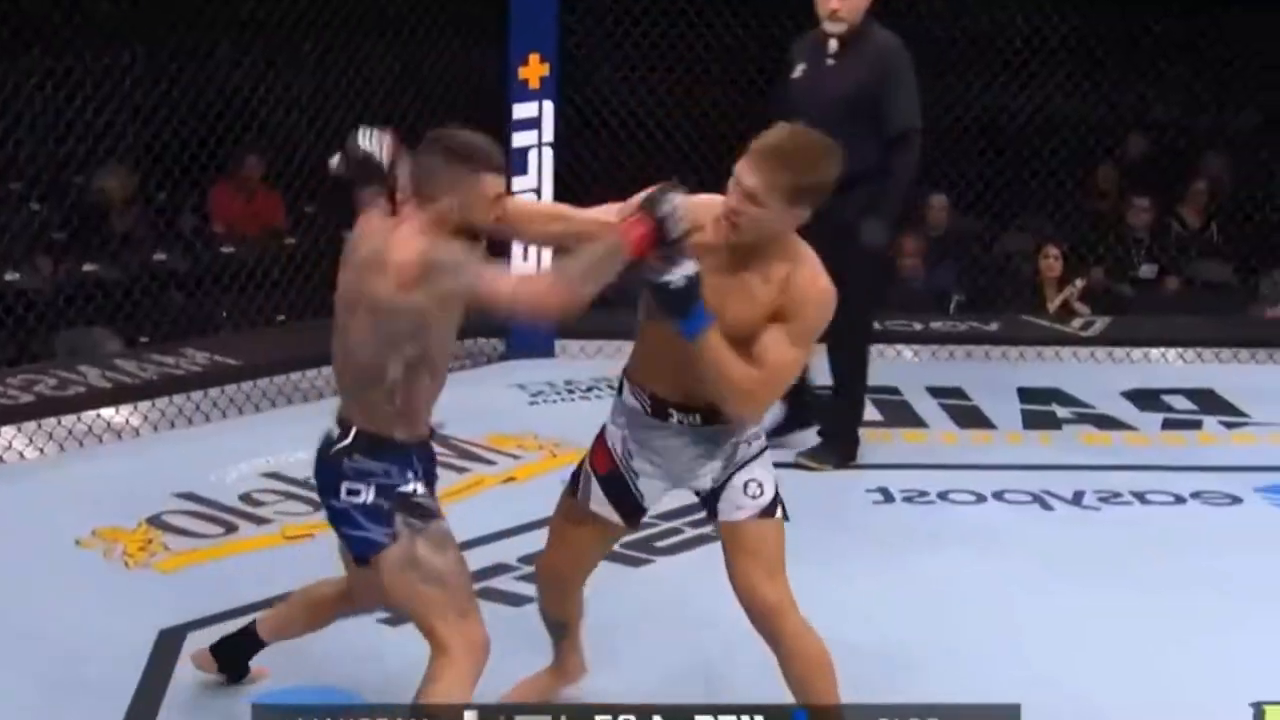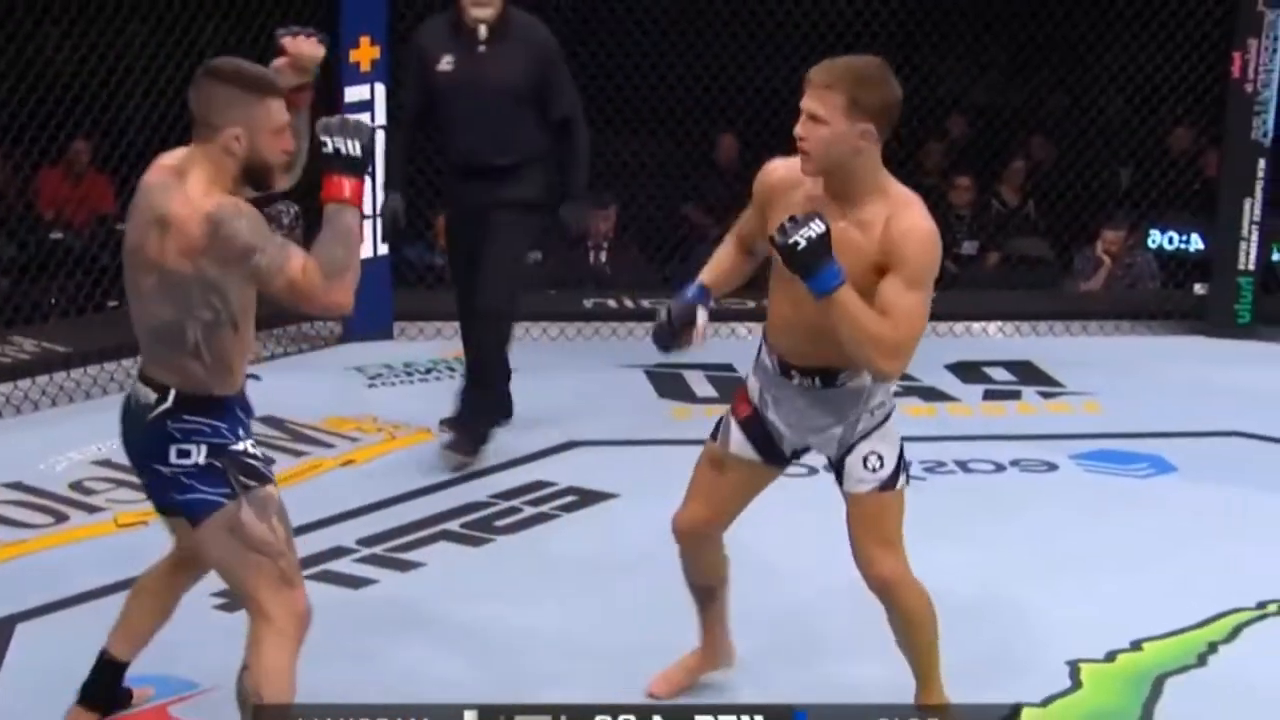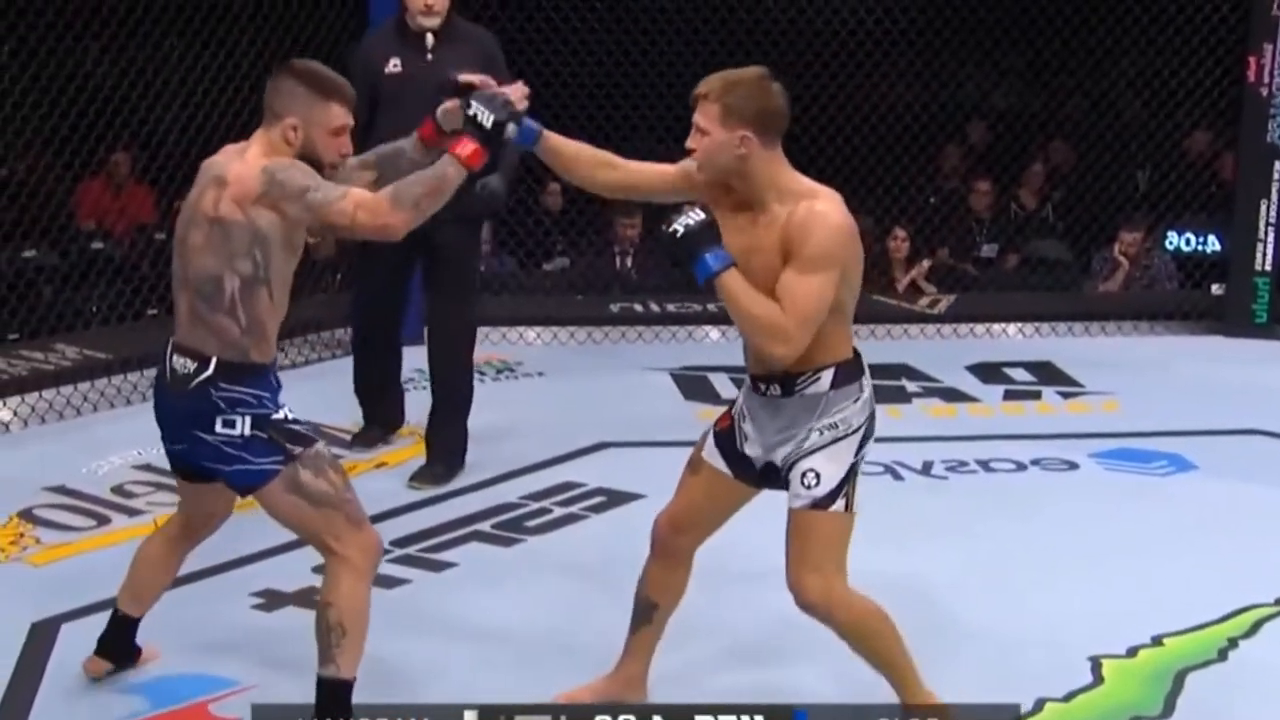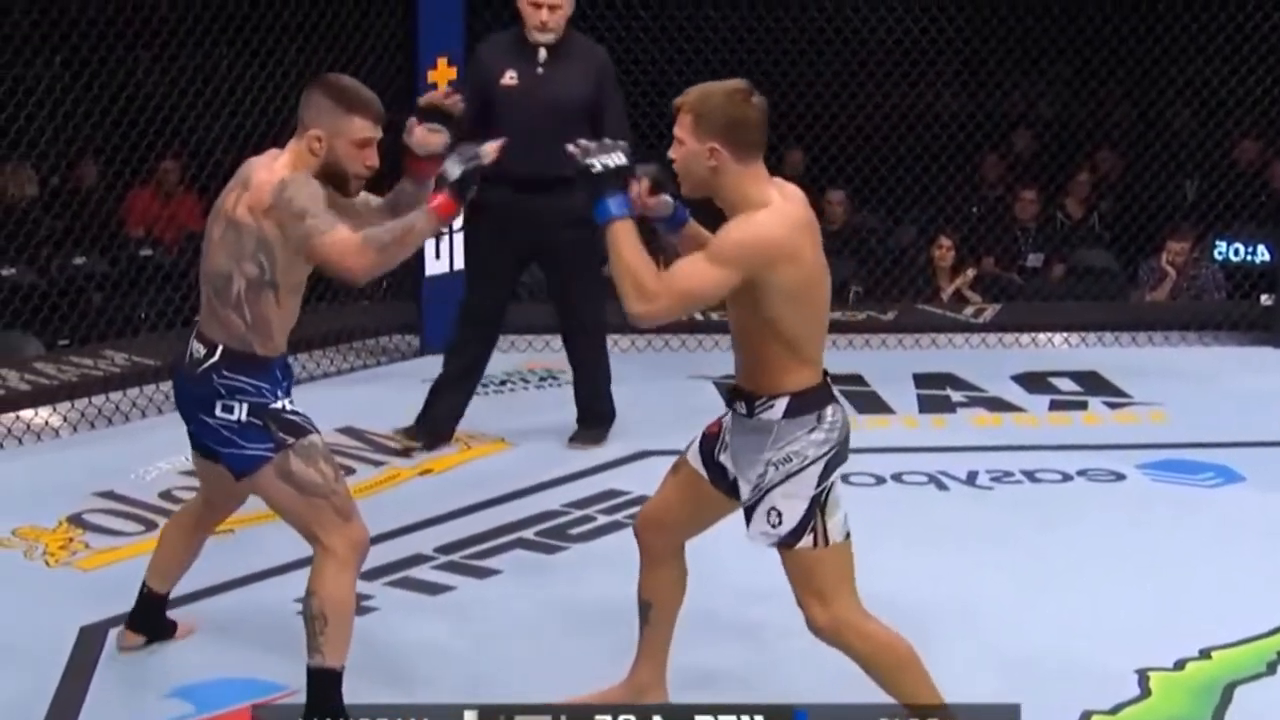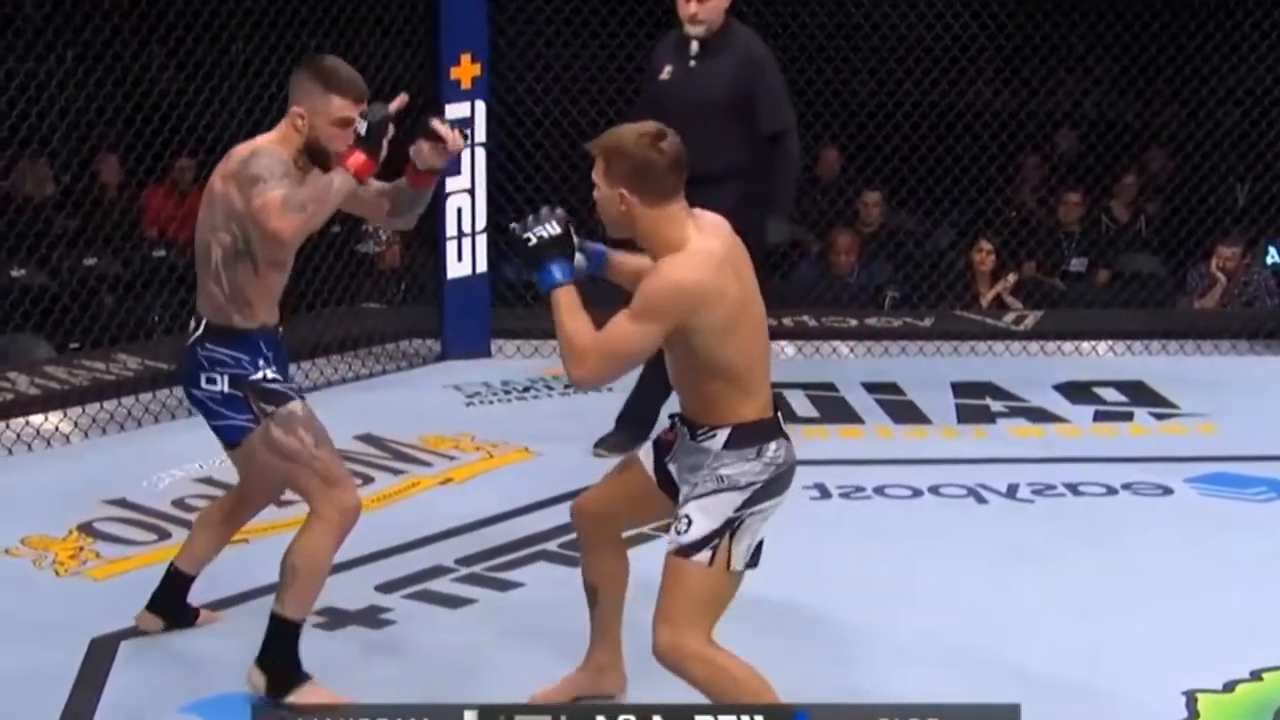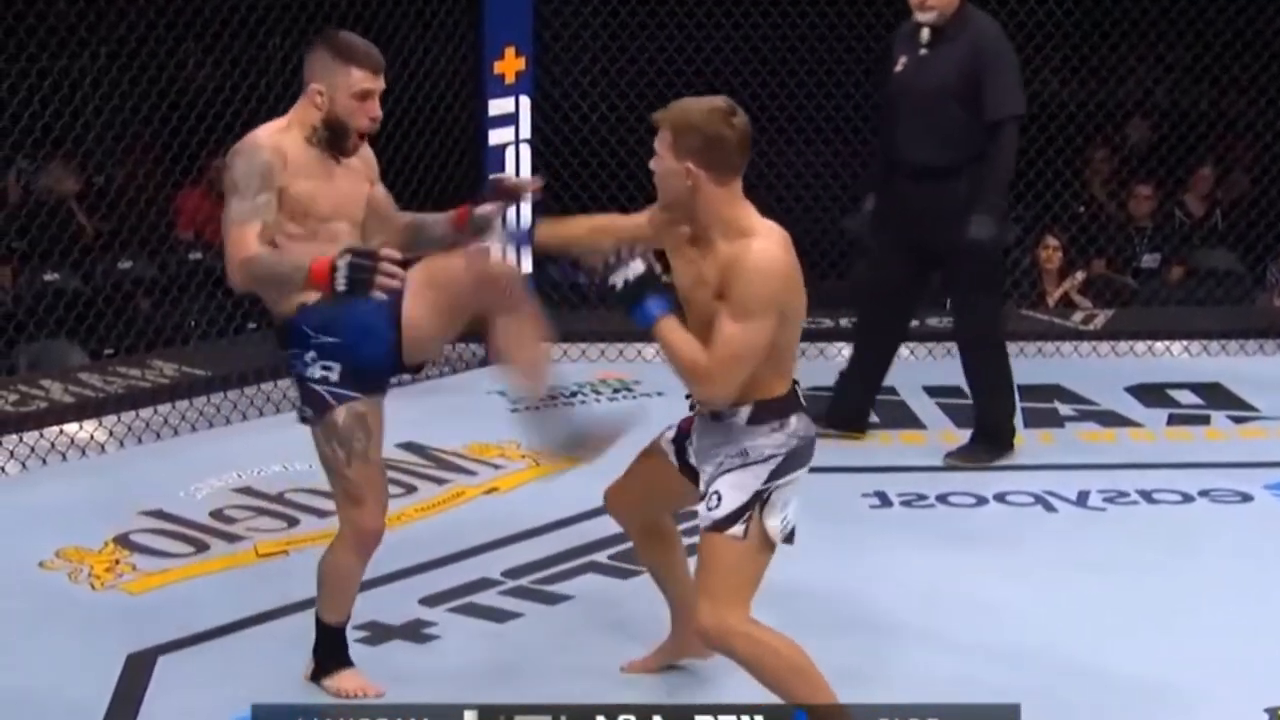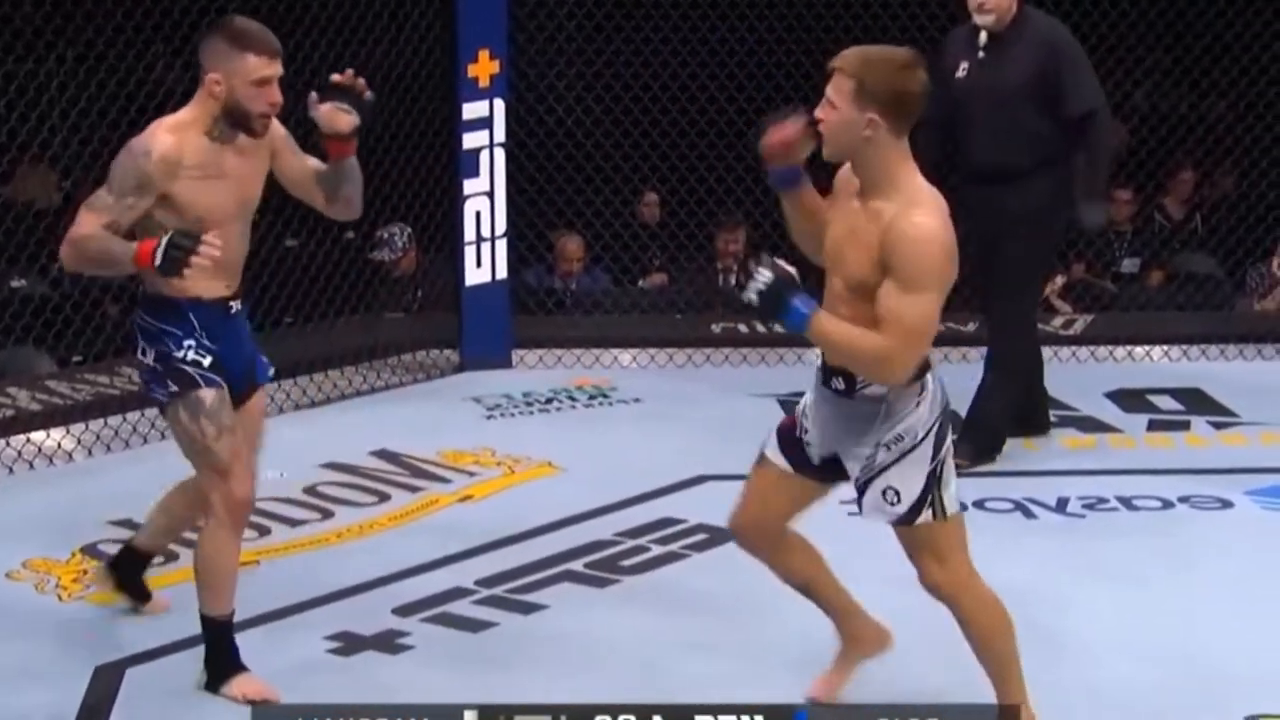
dt=0.7s
person 1, frame 1
left shoulder: (380, 226)
right shoulder: (428, 258)
right elbow: (547, 299)
left wrist: (386, 174)
right wrist: (638, 234)
left hip: (358, 456)
right hip: (376, 474)
left knee: (361, 589)
right knee: (463, 644)
left ankle: (228, 652)
person 1, frame 2
left shoulder: (172, 169)
right shoulder: (214, 218)
left elbow: (269, 170)
right elbow: (332, 294)
left wrist: (290, 86)
right wrist: (345, 180)
left hip: (163, 413)
right hip: (199, 431)
left knee: (199, 551)
right knee: (282, 610)
person 1, frame 3
left shoulder: (230, 163)
right shoulder: (271, 179)
left elbow: (366, 179)
right elbow: (387, 217)
left wrist: (436, 131)
right wrist: (473, 145)
left hip: (186, 385)
right hip: (234, 398)
left knee: (194, 522)
right knee: (354, 548)
left ankle: (112, 646)
person 1, frame 4
left shoulder: (275, 172)
right shoulder: (288, 188)
left elbow: (382, 217)
right elbow: (357, 260)
left wrist: (422, 165)
right wrist: (446, 198)
left hip: (211, 373)
right hip: (242, 386)
left knee: (216, 502)
right knee: (343, 540)
left ankle: (144, 620)
person 1, frame 5
left shoulder: (305, 163)
right shoulder: (260, 161)
left elbow: (398, 213)
right elbow: (284, 226)
left wrist: (426, 165)
right wrist: (358, 159)
left hip: (239, 352)
right hip: (233, 361)
left knee: (261, 487)
right knee: (336, 502)
left ankle: (166, 604)
right ankle: (277, 668)
person 1, frame 6
left shoulder: (357, 155)
right shoulder: (260, 154)
left elbow: (402, 237)
right elbow: (243, 267)
left wrist: (476, 216)
right wrist: (336, 271)
left hip: (384, 316)
right hip: (326, 342)
left knee: (485, 274)
right knee: (365, 519)
right ankle: (327, 659)
person 1, frame 7
left shoulder: (264, 135)
right shoulder: (158, 151)
left elbow: (345, 206)
right elbow: (77, 247)
left wrist: (341, 138)
right wrist: (153, 254)
left hip: (228, 324)
right hip: (176, 334)
left knee: (221, 481)
right knee: (236, 491)
left ankle: (128, 564)
right ankle: (221, 662)
person 2, frame 1
left shoulder: (809, 288)
right shoulder: (682, 221)
left elbow: (748, 404)
left wrist: (691, 318)
left hip: (729, 443)
right hip: (638, 425)
left knee: (769, 606)
right knee: (558, 571)
right ankle: (565, 666)
person 2, frame 2
left shoulder: (910, 230)
right shoulder: (778, 180)
left elbow: (890, 359)
right elbow: (741, 243)
left wrist: (826, 275)
right wrist: (696, 297)
left hip: (854, 403)
right hip: (774, 383)
left knee: (884, 570)
right knee: (693, 526)
left ankle: (932, 696)
right ankle: (712, 644)
person 2, frame 3
left shoulder: (820, 220)
right shoulder: (716, 183)
left elbow: (783, 340)
right elbow: (621, 177)
left wrist: (712, 259)
right wrist: (525, 133)
left hip: (826, 408)
right hip: (759, 402)
left knee: (816, 587)
right knee: (672, 533)
left ankle: (919, 699)
right ankle: (627, 679)
person 2, frame 4
left shoulder: (761, 230)
right shoulder: (771, 198)
left elbow: (647, 305)
right elbow: (723, 269)
left wrist: (612, 204)
right wrist: (665, 214)
left hip: (794, 430)
right hip: (750, 416)
left knee: (832, 615)
right knee: (656, 528)
left ankle: (943, 714)
right ankle: (644, 685)
person 2, frame 5
left shoulder: (685, 275)
right shoulder: (704, 226)
left elbow: (586, 367)
left wrist: (555, 270)
right wrist: (583, 257)
left hip: (741, 461)
right hip: (700, 438)
left knee: (678, 643)
right knee: (593, 514)
right ankle: (602, 668)
person 2, frame 6
left shoulder: (759, 261)
right shoulder: (684, 217)
left elbow: (714, 384)
right elbow: (617, 232)
left wrist: (651, 307)
right wrist: (533, 232)
left hip: (763, 437)
right hip: (717, 422)
left knee: (721, 619)
right knee: (628, 505)
right ankle: (685, 634)
person 2, frame 7
left shoulder: (920, 228)
right shoulder: (853, 175)
left elbow: (895, 359)
right elbow: (822, 243)
left wrist: (800, 313)
right wrist: (788, 176)
left hip: (892, 411)
right hip: (830, 394)
left knee: (944, 575)
right knee: (754, 525)
right ankle: (858, 632)
person 3, frame 1
left shoulder: (886, 54)
right shoulder: (805, 51)
left elbow: (905, 143)
left wrist: (885, 215)
left hip: (857, 211)
left knee: (848, 326)
left ankle: (839, 438)
right ankle: (800, 406)
person 3, frame 2
left shoulder: (534, 40)
right shoulder: (433, 38)
left elbow: (568, 121)
right elbow: (408, 117)
left wrist: (574, 195)
right wrist: (395, 186)
left hip: (521, 191)
right hip: (464, 189)
left knee: (492, 303)
right knee: (471, 305)
left ankle: (475, 423)
right ankle: (492, 404)
person 3, frame 3
left shoulder: (479, 46)
right shoulder: (377, 47)
right elbow: (353, 127)
left wrist: (500, 174)
left hip: (456, 204)
left knee: (452, 327)
right knee: (374, 317)
left ankle: (447, 449)
right ankle: (382, 415)
person 3, frame 4
left shoulder: (592, 60)
right shoulder: (493, 55)
left elbow: (614, 141)
right elbow: (465, 131)
left hip: (570, 208)
right hip: (503, 204)
left knee: (582, 318)
right knee: (478, 314)
left ankle: (595, 416)
right ankle: (436, 422)
person 3, frame 5
left shoulder: (749, 54)
right shoulder: (667, 51)
left elbow: (782, 140)
left wrist: (777, 214)
left hip: (728, 205)
left ankle: (637, 421)
person 3, frame 6
left shoulder: (984, 40)
right shoulder: (906, 39)
left elbow: (1005, 131)
left wrist: (987, 208)
right wrist: (877, 188)
left hip: (960, 202)
right hip: (907, 196)
left knee: (976, 318)
right knee: (880, 305)
left ankle: (994, 433)
right ankle: (848, 410)
person 3, frame 7
left shoulder: (1049, 40)
right shoulder: (958, 45)
left elbow: (1092, 121)
right elbow: (937, 126)
left wrist: (1092, 194)
left hip: (1038, 197)
right hip: (982, 196)
left knee: (1012, 313)
right knee: (1000, 309)
left ankle: (981, 436)
right ankle: (1027, 412)
